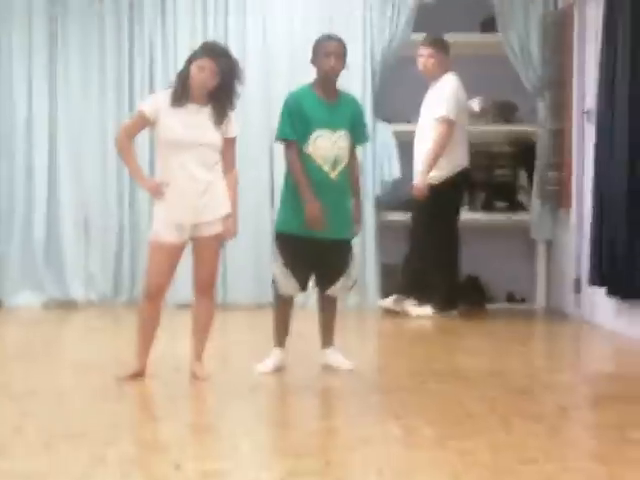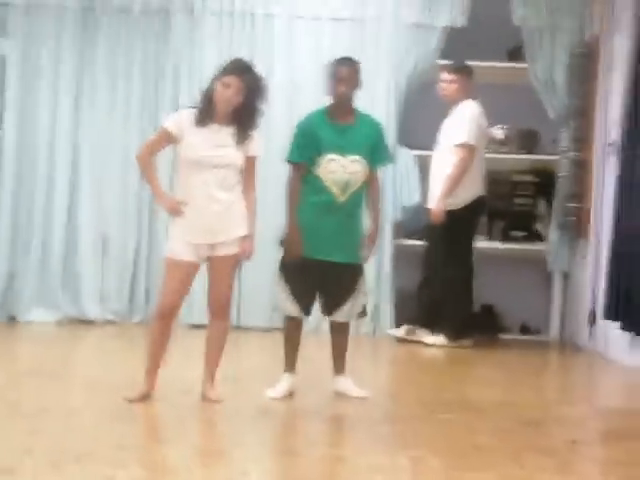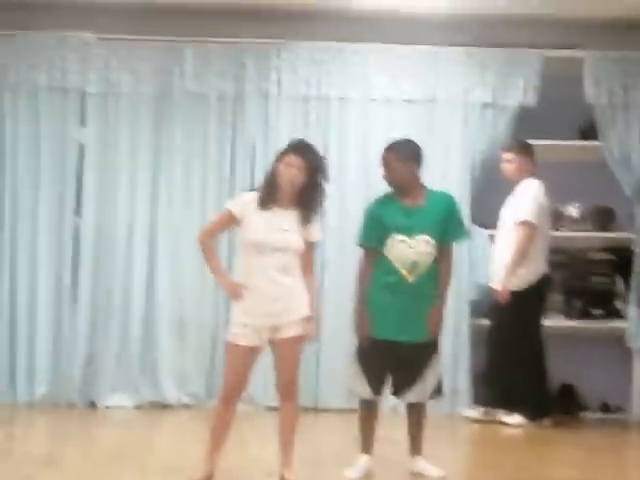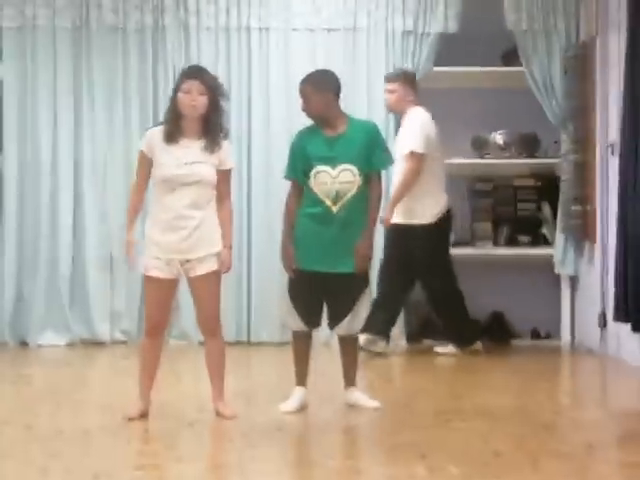
dt=0.4s
person 1, frame 1
left shoulder: (223, 115)
right shoulder: (161, 103)
left elbow: (229, 168)
right elbow: (123, 138)
left wrist: (232, 213)
right wrist: (142, 179)
left hip: (211, 210)
right hip: (171, 210)
left knee: (205, 288)
right knee: (153, 289)
left ankle: (197, 360)
right ankle: (141, 362)
person 1, frame 2
left shoulder: (246, 135)
right shoulder: (185, 121)
left elbow: (248, 188)
right elbow: (145, 154)
left wrist: (249, 233)
right wrist: (162, 197)
left hip: (228, 230)
right hip: (188, 228)
left knee: (220, 309)
right knee: (166, 307)
left ankle: (208, 383)
right ankle: (149, 382)
person 1, frame 3
left shoulder: (306, 219)
right shoulder: (248, 204)
left elbow: (307, 272)
right elbow: (206, 237)
left wrist: (310, 314)
right wrist: (223, 279)
left hip: (289, 312)
right hip: (249, 310)
left knee: (288, 390)
right knee: (230, 391)
person 1, frame 4
left shoulder: (219, 147)
right shoulder: (156, 138)
left elbow: (224, 201)
right elbow: (139, 187)
left wrist: (226, 245)
right wrist: (129, 230)
left hip: (204, 245)
right hip: (161, 244)
left knee: (211, 326)
right knee: (154, 327)
left ankle: (219, 399)
right ankle: (143, 400)
person 2, frame 1
left shoulder: (352, 105)
right shoulder: (296, 101)
left elbow: (352, 157)
right elbow: (291, 154)
left wrist: (356, 202)
right wrist: (308, 200)
left hip: (338, 213)
right hip: (299, 214)
left knee: (331, 284)
right knee: (286, 284)
left ankle: (329, 349)
right ankle: (278, 350)
person 2, frame 2
left shoulder: (371, 128)
right shoulder: (311, 124)
left elbow: (372, 179)
right elbow: (296, 177)
left wrist: (375, 223)
right wrist: (292, 226)
left hip: (346, 236)
right hip: (309, 234)
left knee: (342, 310)
right knee: (294, 307)
left ankle: (340, 376)
right ankle: (288, 375)
person 2, frame 3
left shoulder: (444, 204)
right shoulder: (379, 209)
left elbow: (445, 258)
right elbow: (368, 262)
left wrist: (438, 307)
right wrist: (361, 309)
left hip: (420, 315)
right hip: (380, 315)
left knee: (417, 391)
right knee: (368, 389)
person 2, frame 4
left shoulder: (367, 132)
right shoulder: (303, 140)
left elbow: (375, 186)
right elbow: (295, 193)
left wrist: (367, 236)
right wrist: (287, 240)
left hip: (349, 247)
right hip: (308, 248)
left knee: (348, 323)
right knee: (301, 321)
left ankle: (351, 388)
right ankle: (300, 389)
person 3, frame 1
left shoulder: (448, 85)
right shoulder: (438, 87)
left elbow: (444, 132)
left wrist: (424, 175)
left hip: (442, 178)
right hip: (435, 177)
left knee: (437, 239)
right knee: (422, 237)
left ankle: (442, 301)
right ankle: (410, 294)
person 3, frame 2
left shoulder: (469, 111)
right shoulder: (457, 112)
left elbow: (464, 158)
left wrist: (441, 199)
left hip: (458, 205)
right hip: (450, 204)
left knee: (452, 267)
right knee: (436, 266)
left ankle: (455, 330)
right ankle: (424, 324)
person 3, frame 3
left shoulder: (531, 190)
right shoulder: (521, 191)
left elbow: (526, 236)
left wrist: (507, 278)
left hip: (522, 284)
right hip: (512, 283)
left knee: (520, 345)
right knee: (501, 343)
left ankle: (532, 409)
right ankle: (496, 403)
person 3, frame 4
left shoulder: (416, 120)
right shoulder: (412, 120)
left elbow: (413, 167)
left wrist: (390, 205)
right wrist: (395, 209)
left hip: (424, 218)
right hip: (408, 217)
left knee: (437, 280)
right knee: (392, 278)
left ankle: (464, 337)
right ankle: (376, 333)
